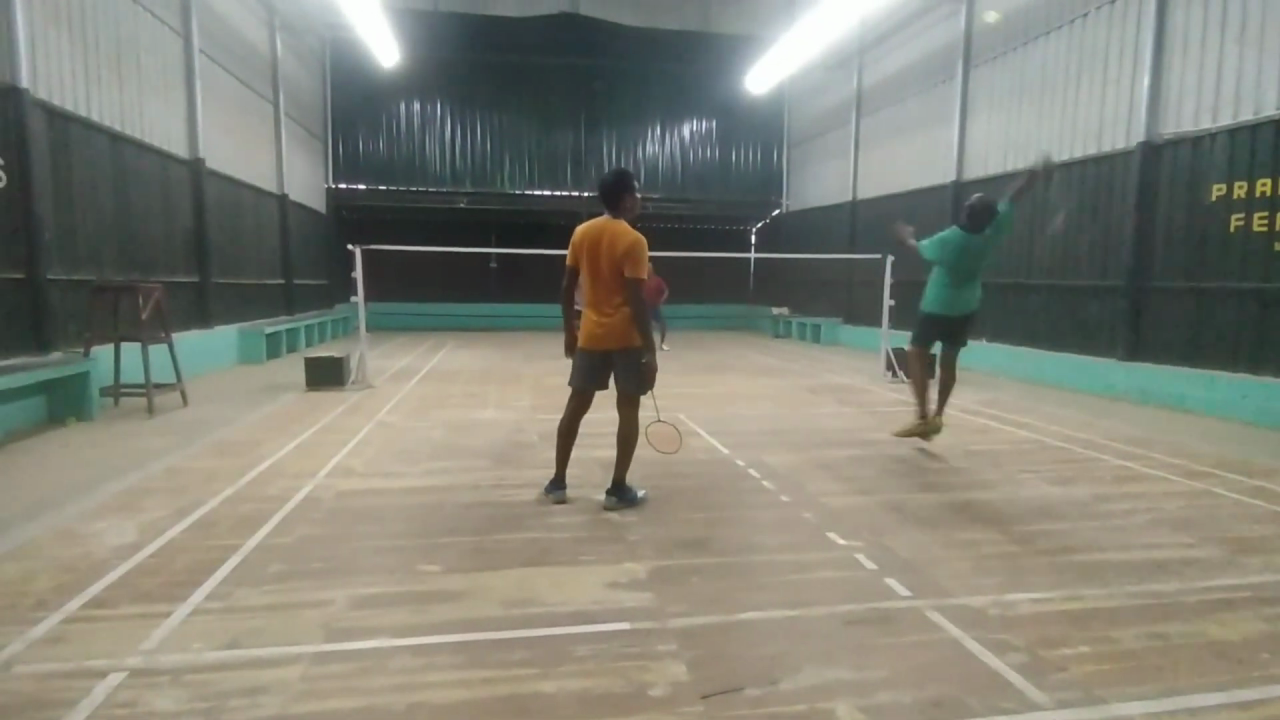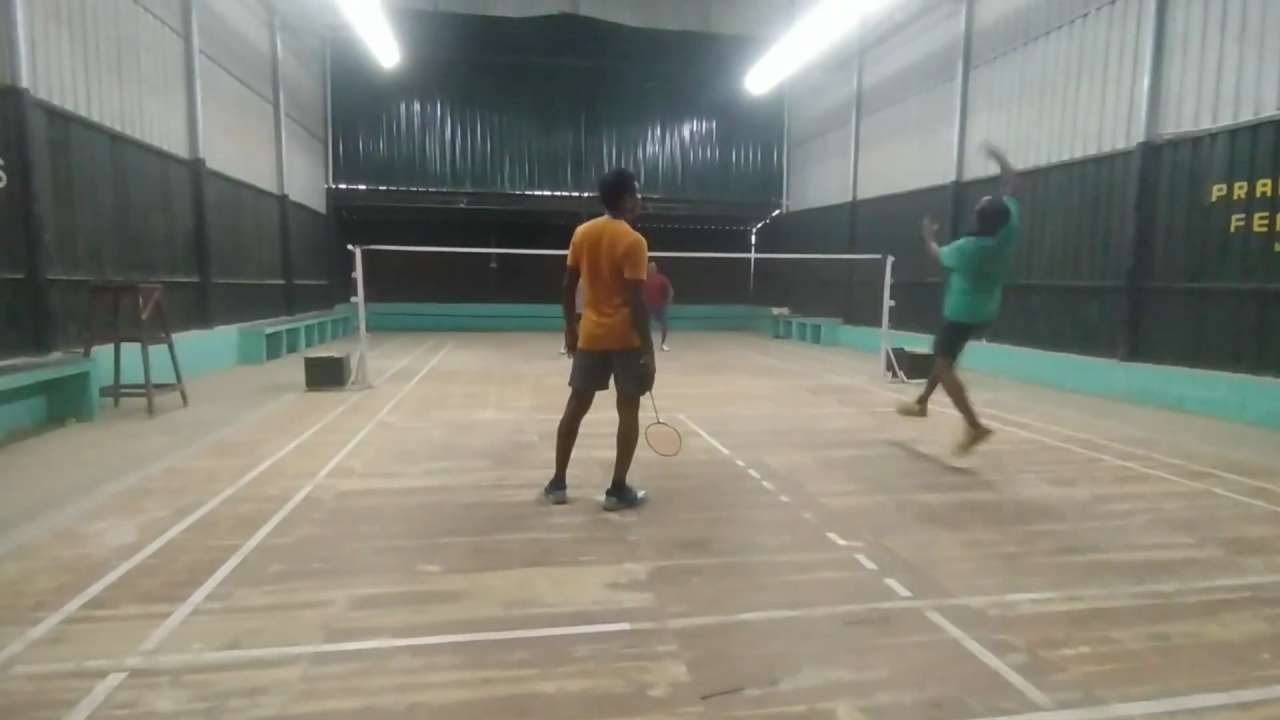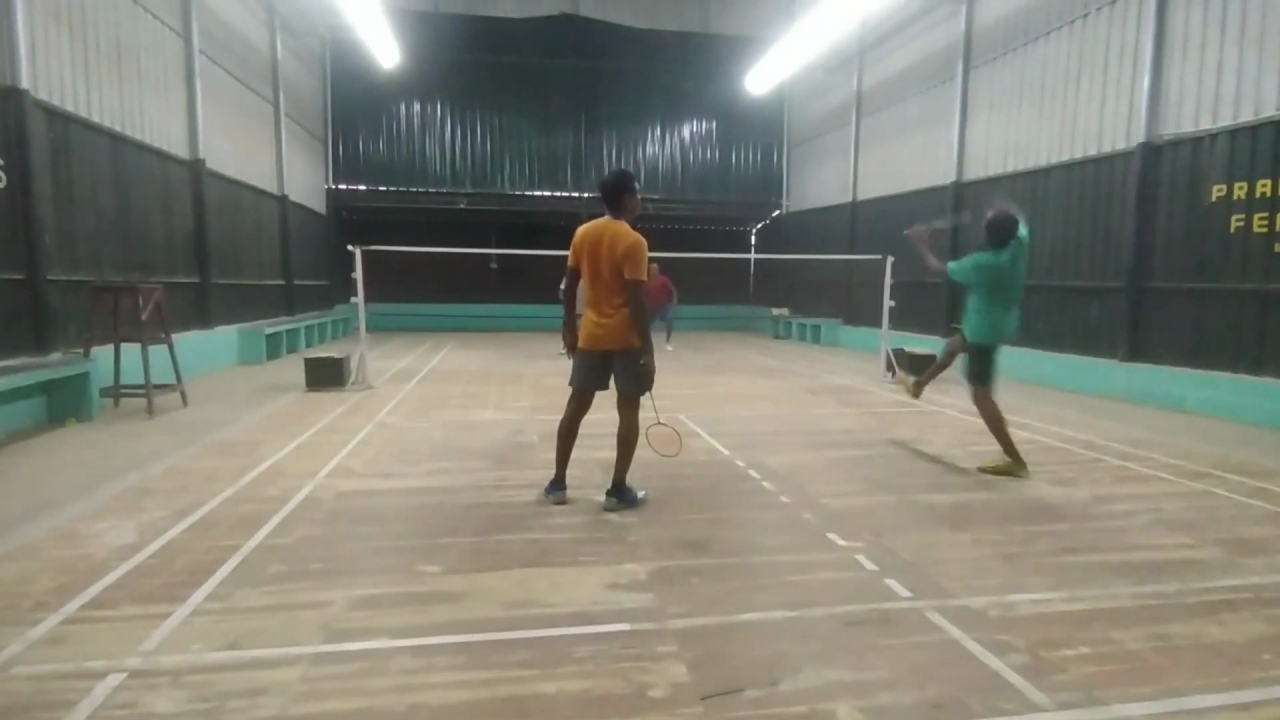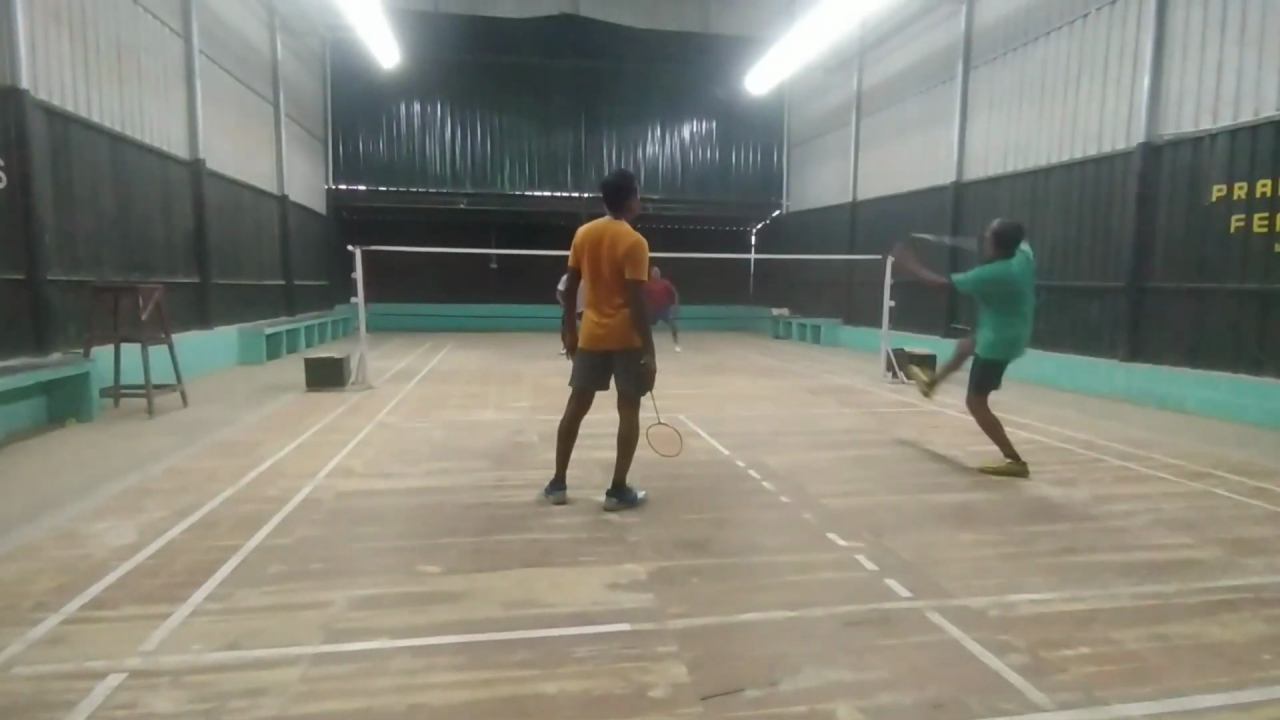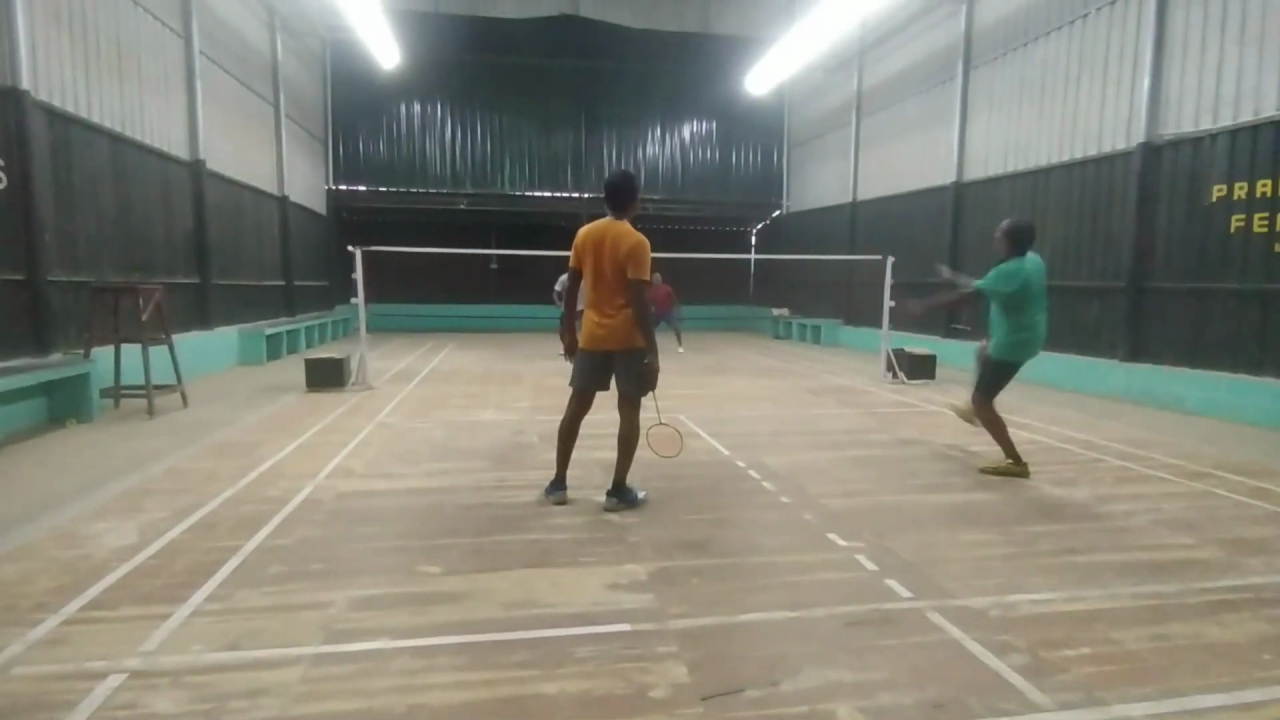
dt=0.1s
person 1, frame 1
left shoulder: (581, 233)
right shoulder: (633, 241)
left elbow: (567, 287)
right elbow: (636, 301)
left wrist: (569, 329)
right wrist: (650, 351)
left hip: (591, 336)
right hip: (627, 338)
left knee: (575, 407)
right knee: (628, 411)
left ankle: (558, 482)
right ankle: (618, 489)
person 1, frame 2
left shoulder: (581, 233)
right shoulder: (633, 241)
left elbow: (568, 287)
right elbow: (635, 302)
left wrist: (570, 328)
right wrist: (648, 352)
left hip: (591, 336)
right hip: (626, 338)
left knee: (576, 407)
right knee: (628, 411)
left ankle: (558, 483)
right ankle: (617, 490)
person 1, frame 3
left shoulder: (582, 234)
right shoulder: (633, 242)
left elbow: (569, 287)
right elbow: (635, 303)
left wrist: (570, 328)
right wrist: (648, 352)
left hip: (591, 336)
right hip: (626, 339)
left knee: (576, 407)
right knee: (628, 411)
left ankle: (558, 483)
right ankle: (618, 490)
person 1, frame 4
left shoulder: (583, 234)
right shoulder: (634, 242)
left elbow: (570, 288)
right elbow: (636, 303)
left wrist: (569, 329)
right wrist: (649, 353)
left hip: (591, 336)
right hip: (627, 339)
left knee: (576, 407)
right knee: (628, 411)
left ankle: (558, 483)
right ankle: (618, 490)
person 1, frame 5
left shoulder: (584, 235)
right shoulder: (636, 242)
left elbow: (571, 289)
right elbow: (638, 302)
left wrist: (568, 331)
right wrist: (652, 352)
left hip: (591, 337)
right hip: (628, 339)
left knee: (576, 408)
right knee: (629, 412)
left ankle: (558, 484)
right ankle: (618, 491)
person 2, frame 1
left shoulder: (947, 240)
right shoulder: (993, 230)
left elbow: (921, 250)
right elbow: (1012, 194)
left wrist: (906, 238)
right wrist: (1037, 172)
left hip: (938, 306)
right hip: (966, 306)
left knee: (916, 357)
right knee: (948, 360)
left ankle: (923, 419)
right ankle: (936, 417)
person 2, frame 2
left shoulder: (966, 247)
right shoulder: (1009, 229)
left elbow: (939, 255)
right elbow: (1012, 184)
left wrist: (929, 236)
right wrist: (1000, 158)
left hip: (962, 315)
right hip: (985, 310)
left knee: (943, 366)
right knee: (944, 361)
left ankle: (975, 427)
right ankle: (921, 403)
person 2, frame 3
left shoulder: (979, 263)
right shoulder: (1019, 243)
left elbow: (939, 269)
right elbow: (1018, 217)
left wrist: (921, 245)
right wrist: (1004, 206)
left hip: (984, 331)
right hip: (1002, 325)
left knee: (980, 394)
right knee: (954, 343)
left ankle: (1014, 459)
right ankle: (919, 384)
person 2, frame 4
left shoulder: (990, 273)
right shoulder: (1024, 254)
left elbow: (944, 282)
left wrist: (911, 265)
left hip: (998, 343)
right hip: (1015, 337)
left knee: (976, 401)
right knee: (966, 345)
left ankle: (1015, 461)
right ankle: (931, 382)
person 2, frame 5
left shoulder: (1008, 271)
right shoulder: (1033, 260)
left elbow: (969, 294)
left wrist: (926, 304)
left hip: (1010, 344)
right hip: (1029, 338)
left knee: (982, 402)
right knee: (985, 351)
left ankle: (1016, 462)
right ankle: (975, 411)
